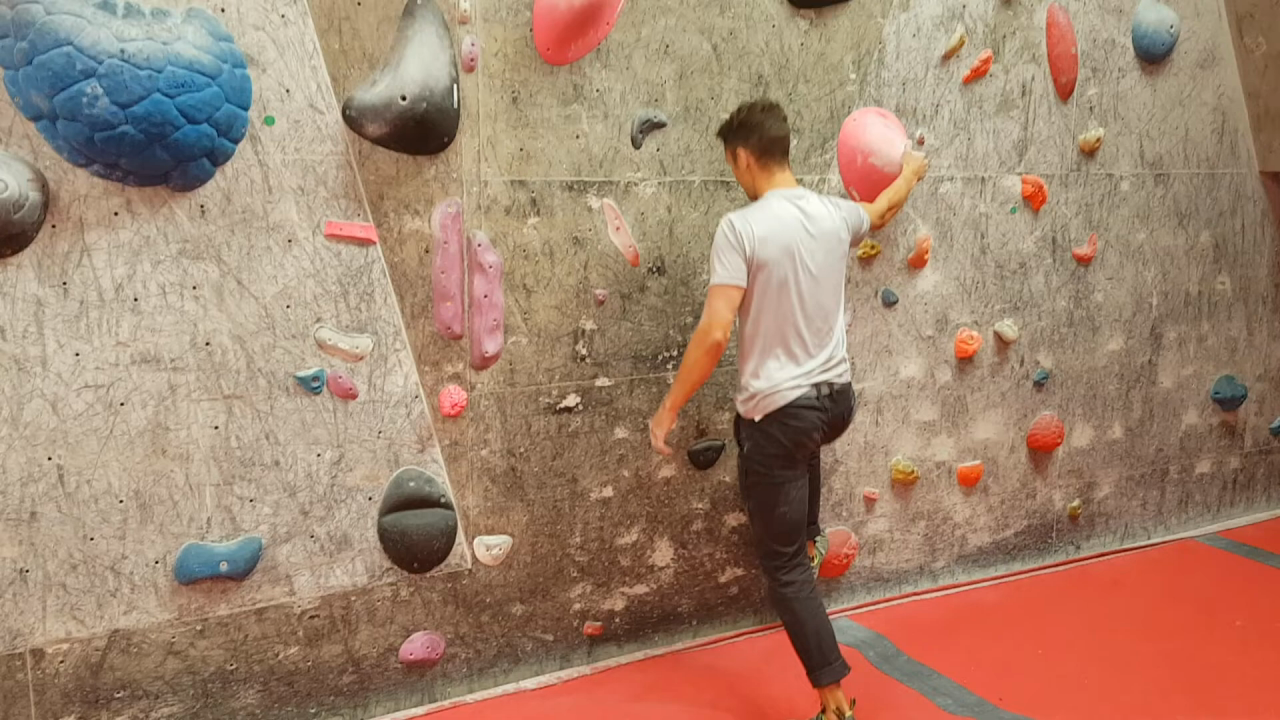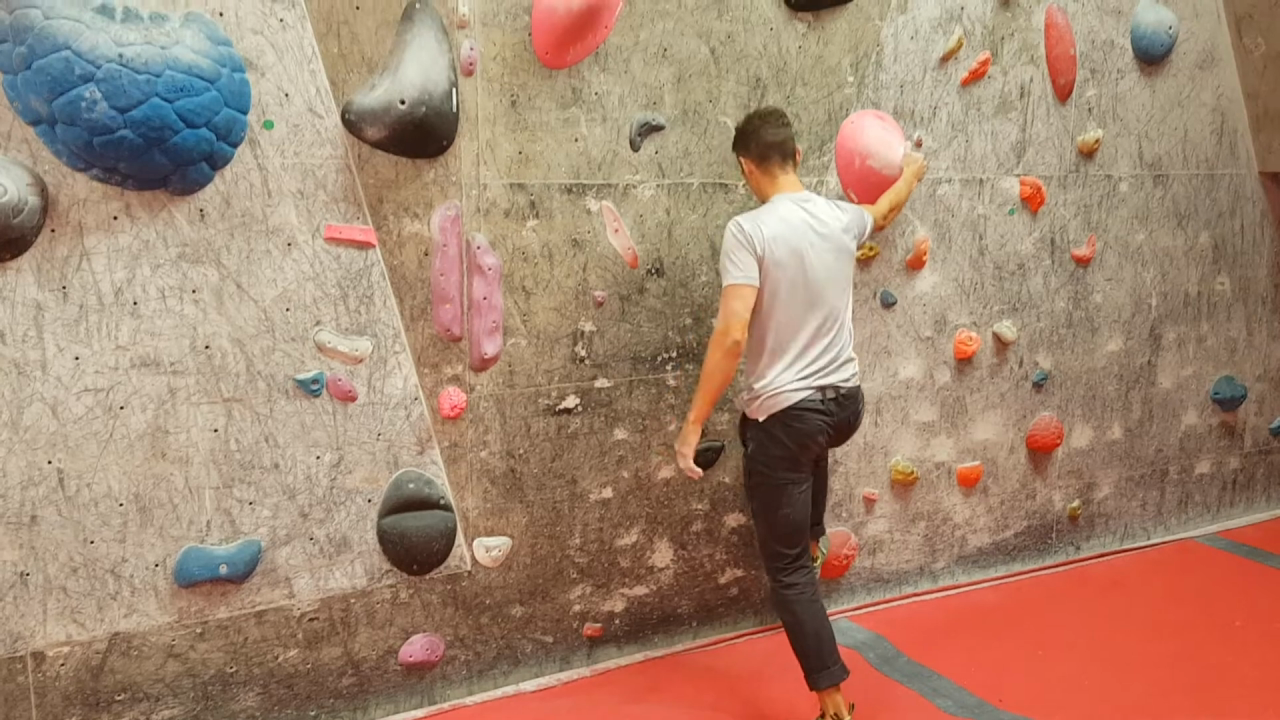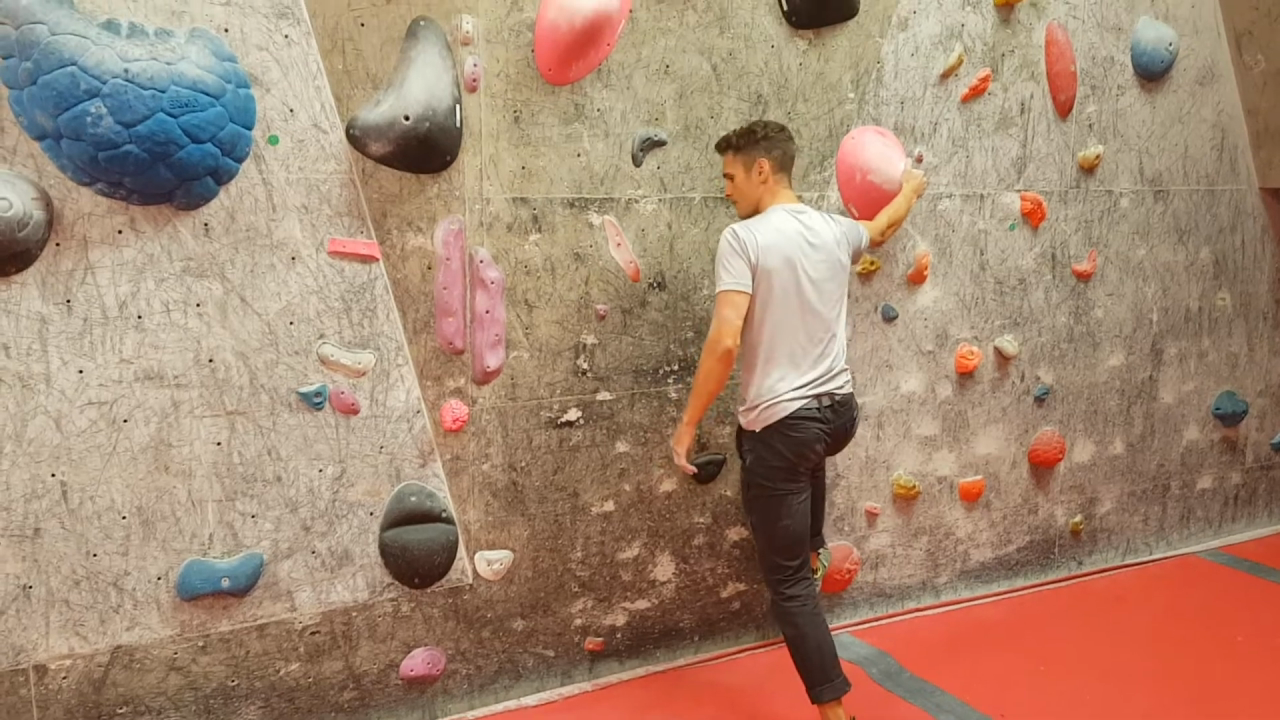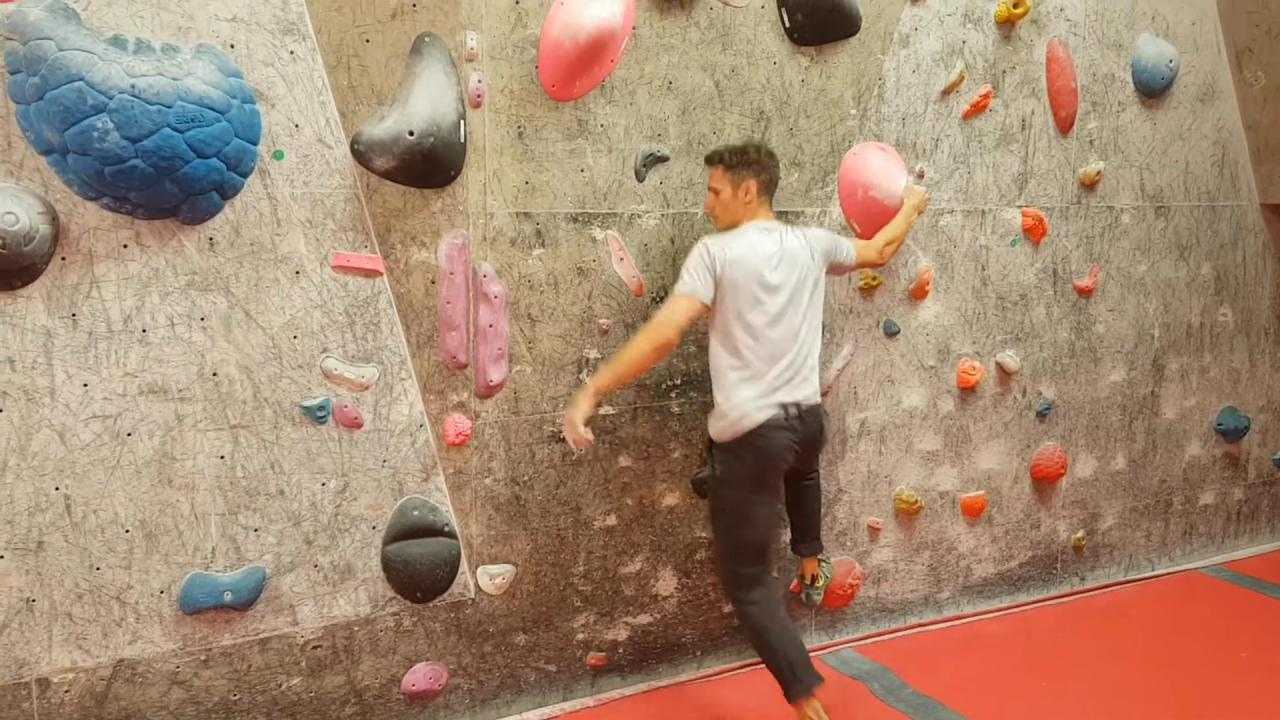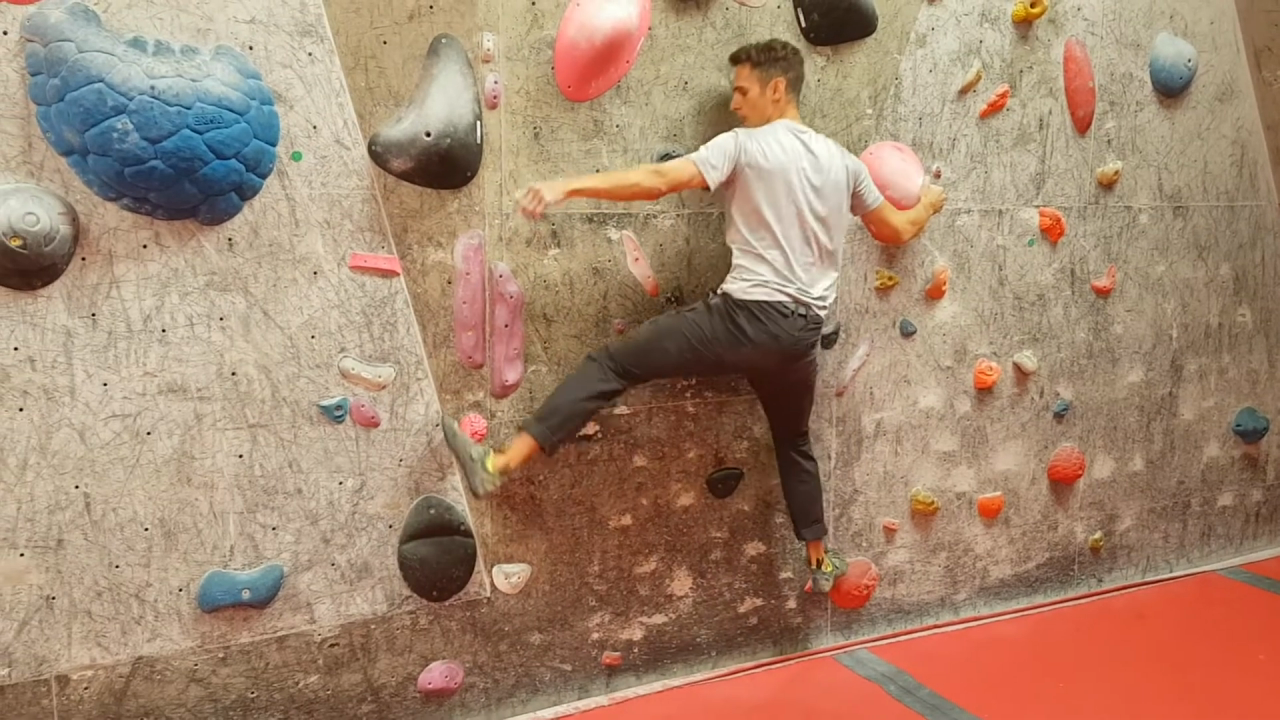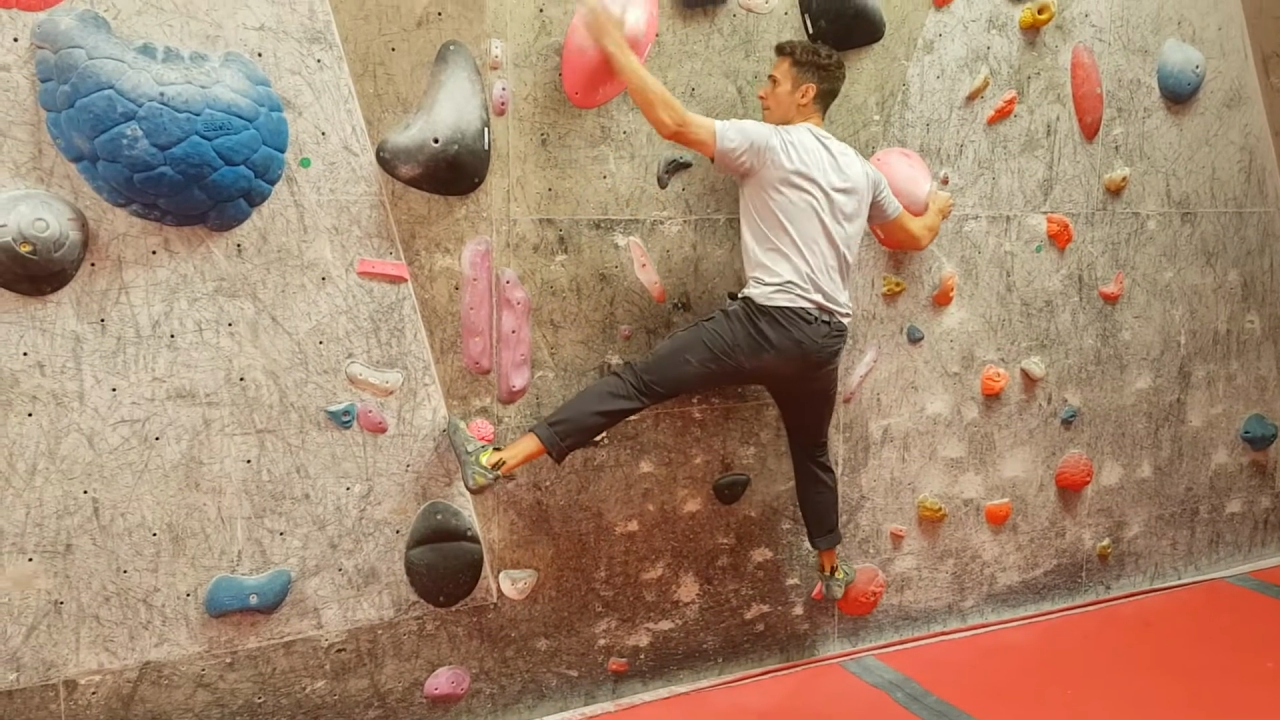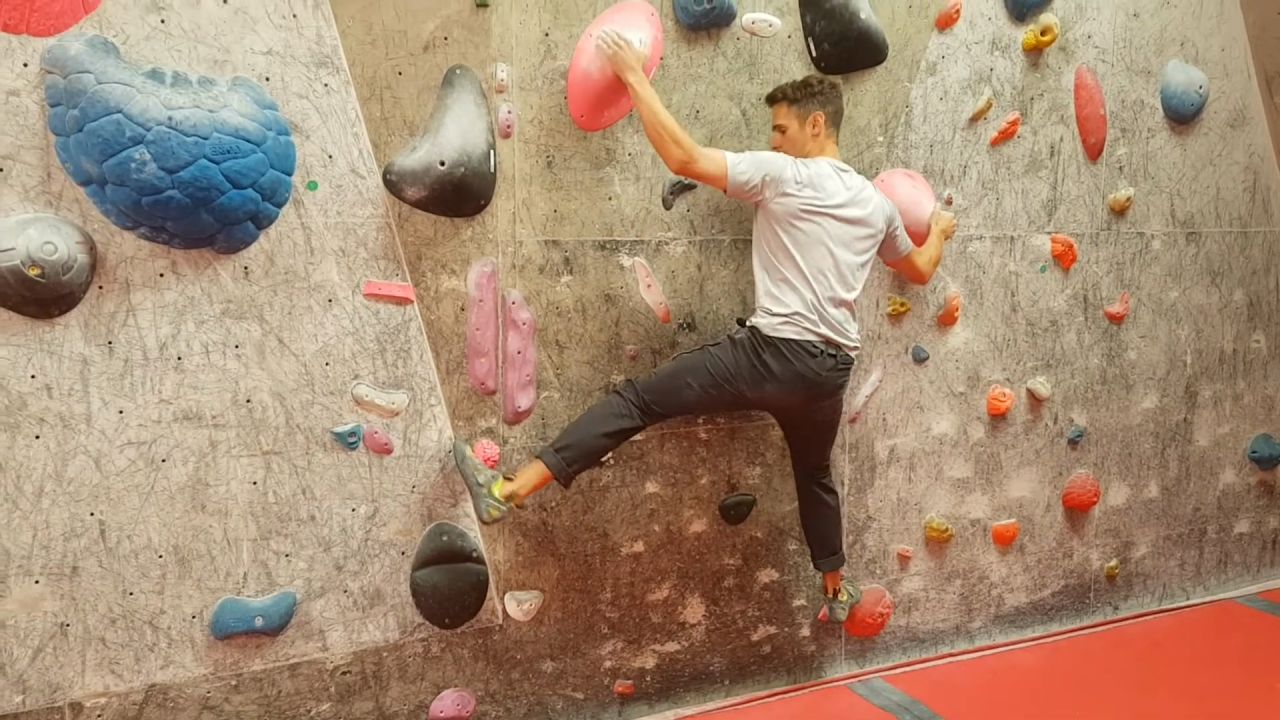
dt=0.5s
person 1, frame 1
left shoulder: (740, 228)
right shoulder: (836, 214)
left elbow: (714, 334)
right elbow: (882, 209)
left wrist: (669, 408)
right wrist: (910, 172)
left hip: (775, 414)
right hip: (837, 399)
left knee: (784, 567)
right ankle: (810, 537)
person 1, frame 2
left shoulder: (748, 231)
right shoulder: (843, 218)
left elbow: (732, 335)
right elbow: (884, 211)
left wrist: (693, 423)
right wrist: (910, 173)
left hip: (782, 415)
right hip: (845, 403)
left knee: (787, 570)
right ankle: (813, 535)
person 1, frame 3
left shoulder: (742, 238)
right shoulder: (835, 231)
left elbow: (724, 341)
right elbow: (881, 228)
left wrist: (688, 423)
right wrist: (909, 190)
left hip: (779, 426)
right hip: (840, 411)
left knee: (787, 583)
right ankle: (814, 549)
person 1, frame 4
left shoulder: (715, 252)
right shoulder: (811, 244)
left elbow: (663, 332)
right elbow: (879, 250)
left wrist: (588, 393)
right wrist: (910, 207)
left hip: (747, 434)
right hip: (808, 422)
left knee: (746, 581)
right knee: (797, 468)
right ankle: (812, 567)
person 1, frame 5
left shoulder: (744, 146)
right shoulder: (843, 162)
left elbow: (657, 182)
right elbow: (898, 230)
left wrist: (567, 186)
right wrist: (927, 206)
left hip: (745, 316)
right hip: (801, 331)
left knee: (610, 363)
right knee: (794, 443)
left ankle: (499, 464)
right ankle: (821, 561)
person 1, frame 6
left shoulder: (766, 143)
right shoulder: (860, 170)
left elbow: (673, 122)
right elbow: (916, 237)
right wrist: (937, 210)
left hip: (765, 324)
right hip: (823, 338)
left knee: (634, 381)
right knee: (811, 452)
left ankle: (497, 461)
right ankle: (832, 569)
person 1, frame 7
left shoulder: (782, 174)
right shoulder: (877, 202)
left elbow: (683, 157)
right elbow: (919, 270)
left wrist: (634, 77)
right wrist: (939, 232)
left hip: (772, 353)
right hip: (828, 369)
left knee: (633, 399)
right knee: (814, 475)
left ankle: (511, 491)
right ankle: (836, 590)
